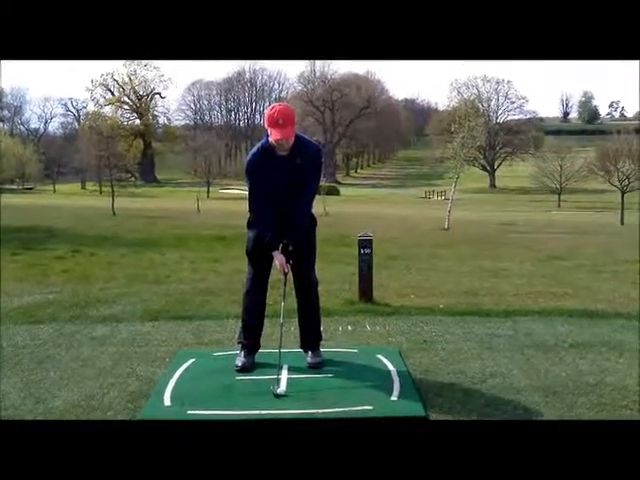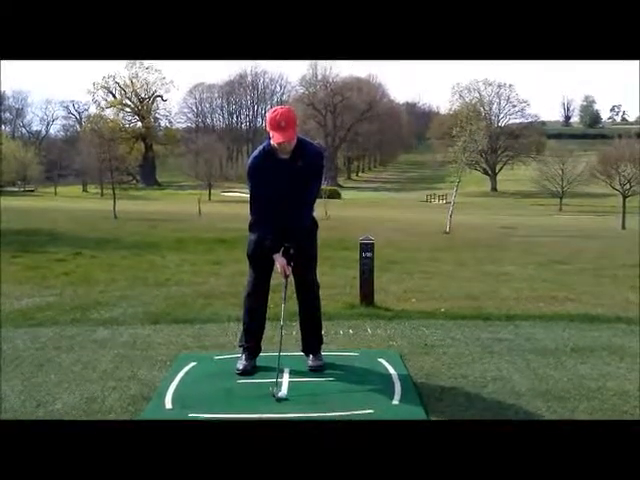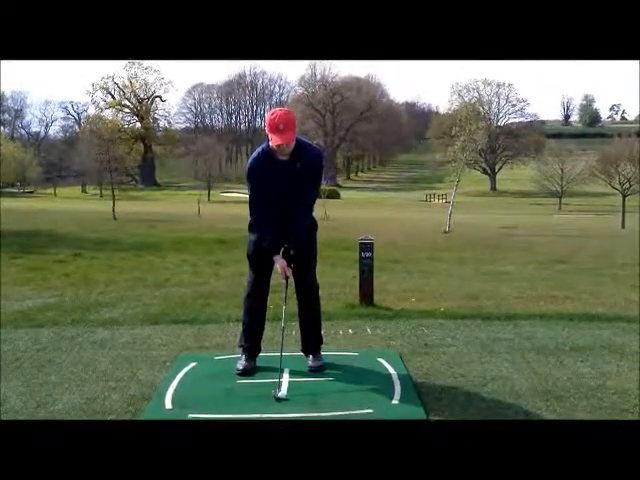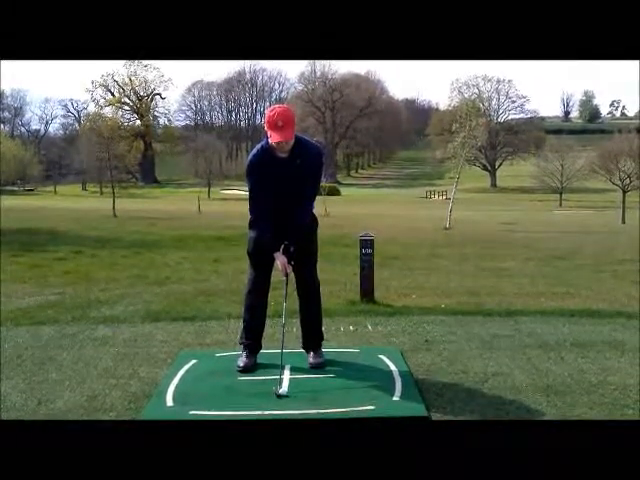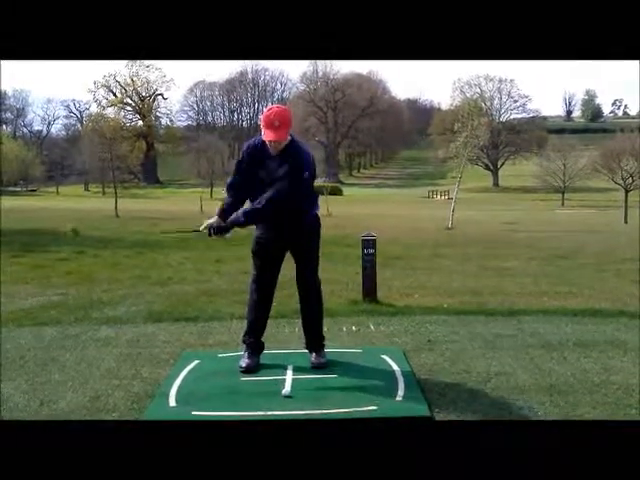
dt=0.4s
person 1, frame 1
left shoulder: (311, 152)
right shoulder: (256, 158)
left elbow: (306, 199)
right elbow: (259, 206)
left wrist: (289, 241)
right wrist: (274, 248)
left hip: (300, 225)
right hip: (264, 225)
left knee: (307, 283)
right knee: (255, 284)
left ankle: (312, 345)
right ankle: (247, 347)
person 1, frame 2
left shoulder: (313, 155)
right shoulder: (258, 161)
left elbow: (307, 202)
right elbow: (260, 209)
left wrist: (291, 244)
right wrist: (274, 251)
left hip: (301, 228)
right hip: (265, 228)
left knee: (308, 287)
right knee: (256, 287)
left ankle: (313, 349)
right ankle: (249, 351)
person 1, frame 3
left shoulder: (312, 156)
right shoulder: (257, 162)
left elbow: (306, 203)
right elbow: (259, 211)
left wrist: (291, 246)
right wrist: (274, 252)
left hip: (301, 227)
right hip: (264, 228)
left knee: (307, 287)
right knee: (256, 288)
left ankle: (312, 349)
right ankle: (249, 351)
person 1, frame 4
left shoulder: (312, 153)
right shoulder: (257, 159)
left elbow: (306, 200)
right elbow: (259, 208)
left wrist: (291, 243)
right wrist: (275, 249)
left hip: (301, 224)
right hip: (265, 225)
left knee: (308, 284)
right knee: (257, 285)
left ankle: (313, 346)
right ankle: (249, 348)
person 1, frame 5
left shoulder: (300, 160)
right shoulder: (252, 150)
left elbow: (273, 201)
right elbow: (238, 187)
left wrist: (232, 222)
right wrist: (222, 216)
left hip: (301, 223)
right hip: (269, 224)
left knee: (308, 284)
right knee: (261, 285)
left ankle: (316, 346)
right ankle: (252, 347)
